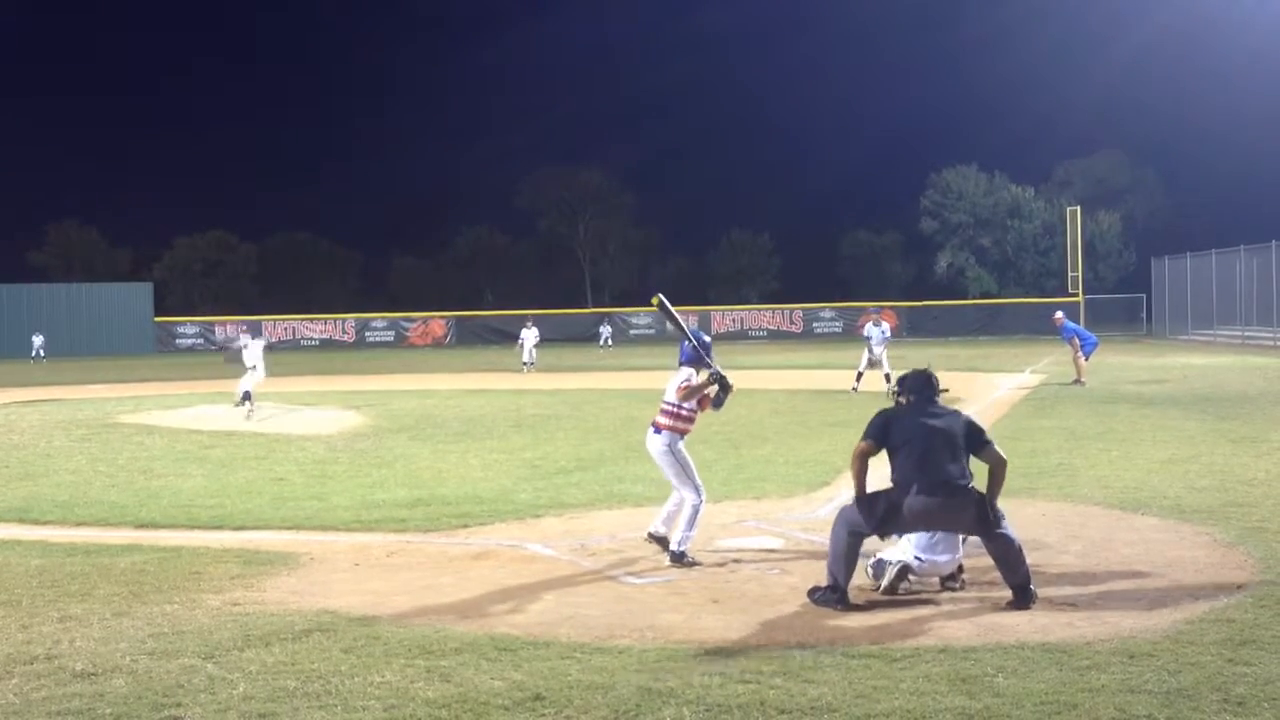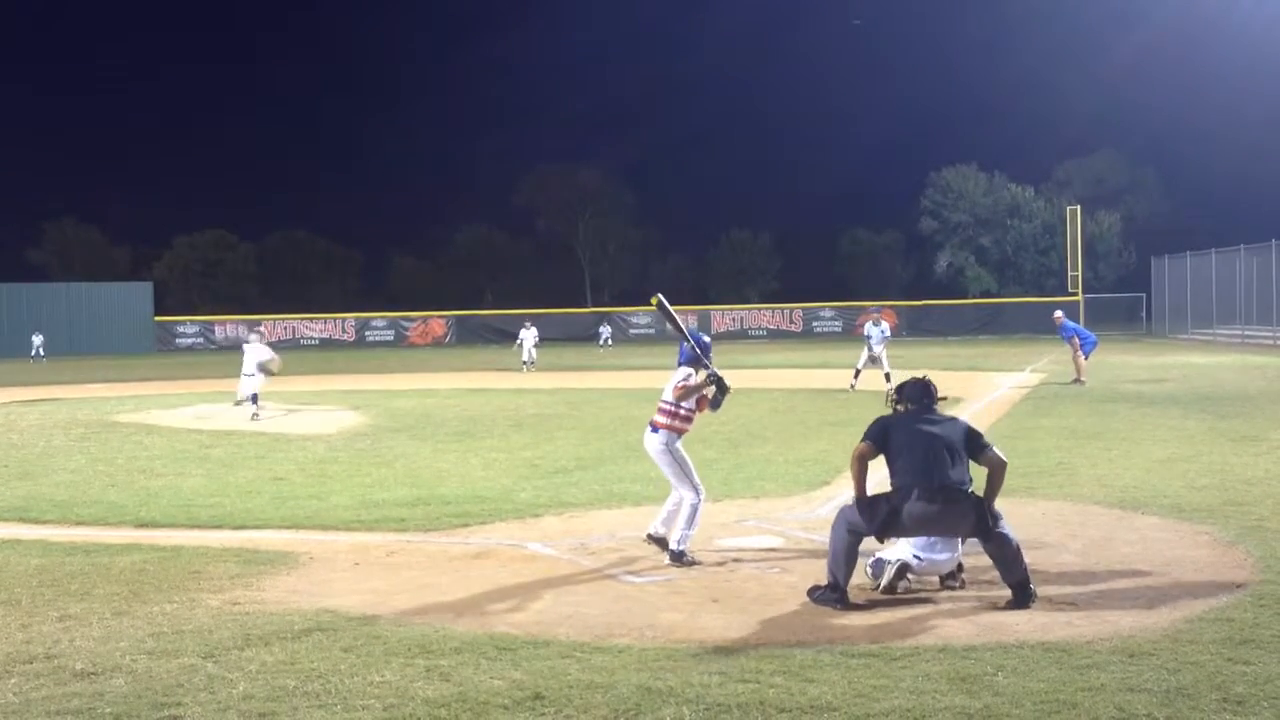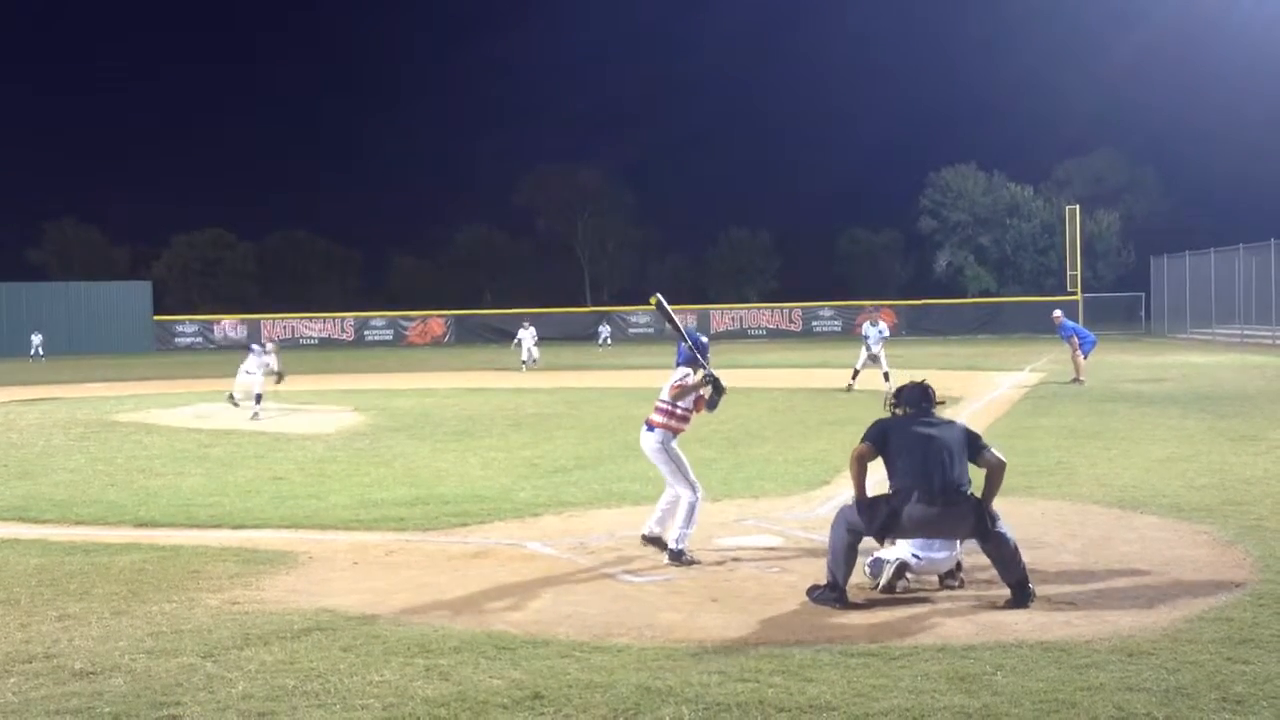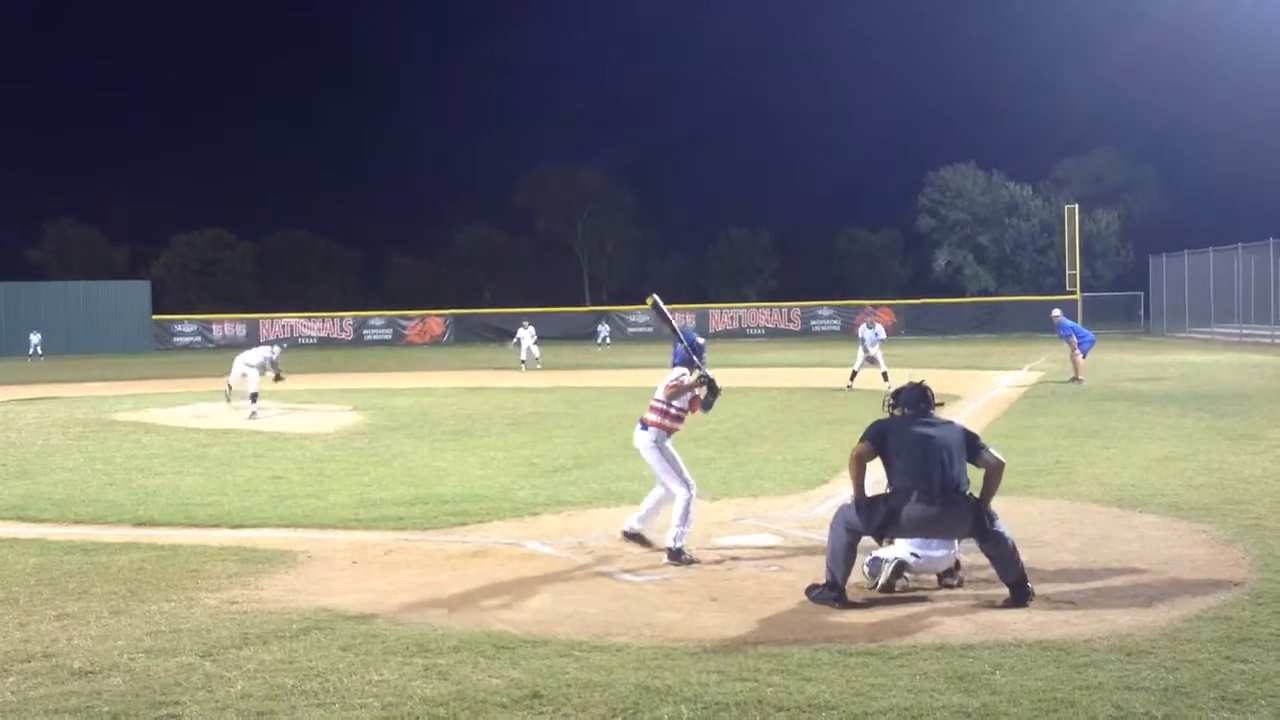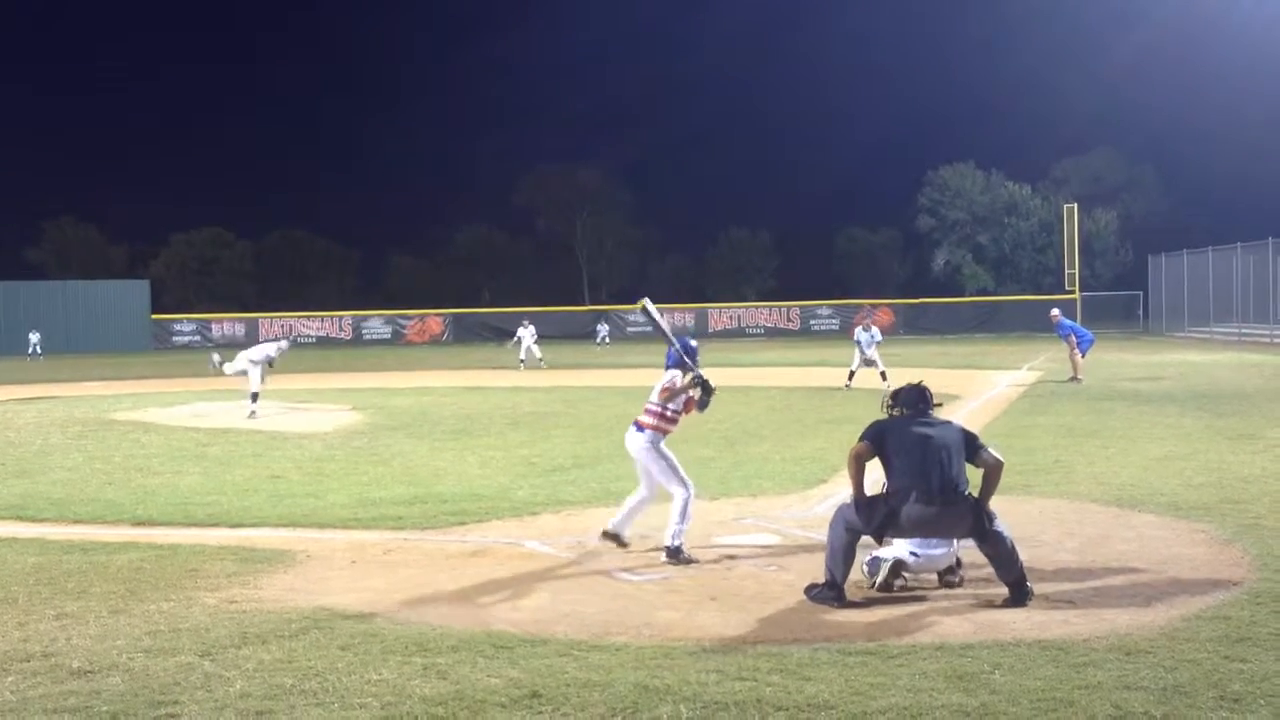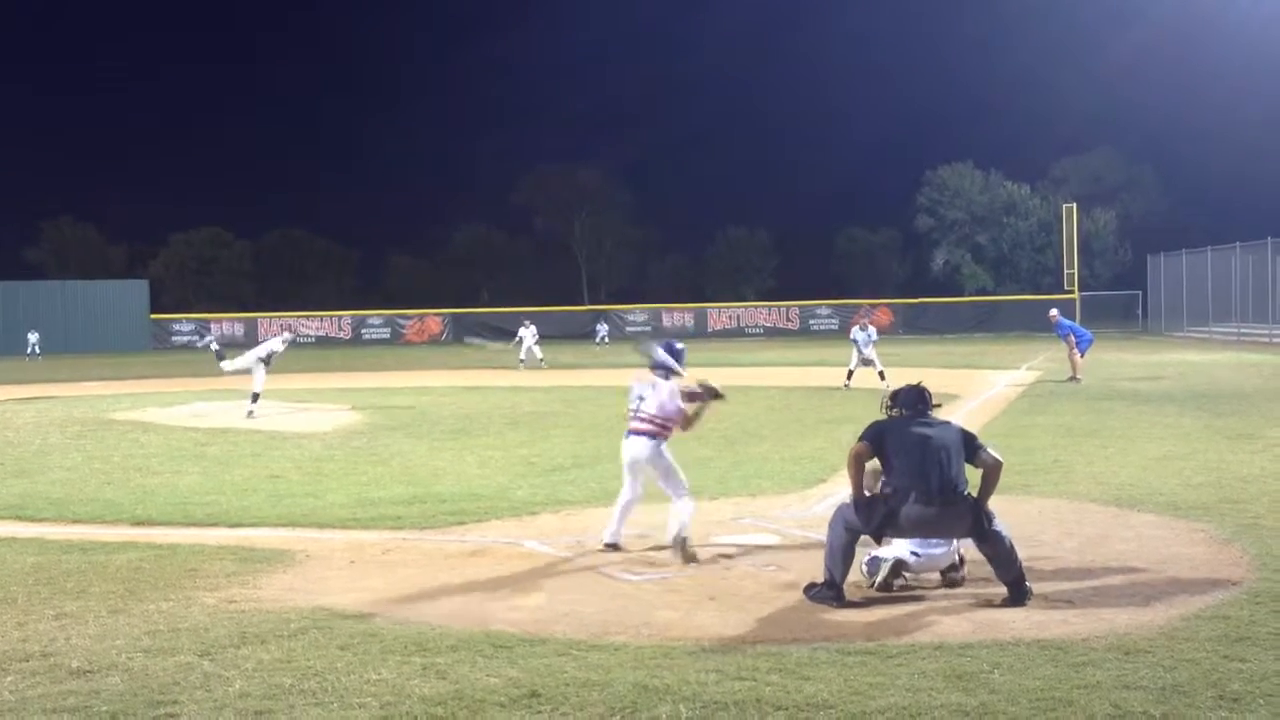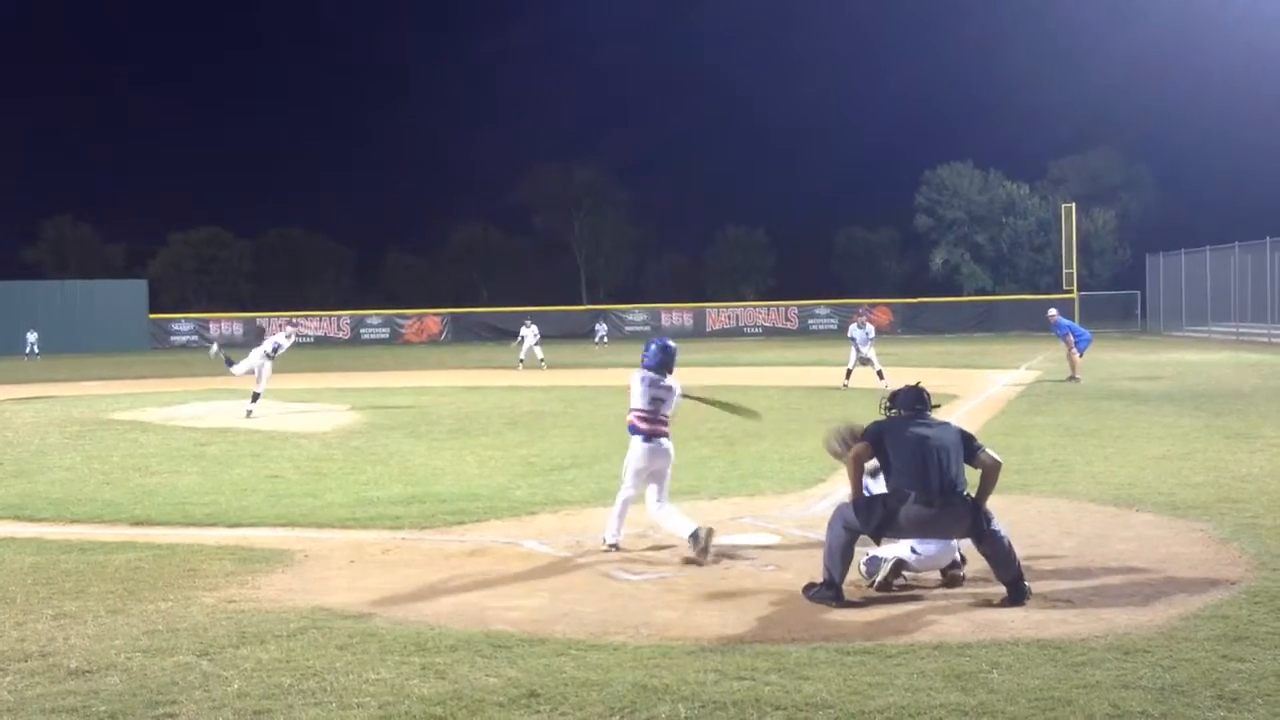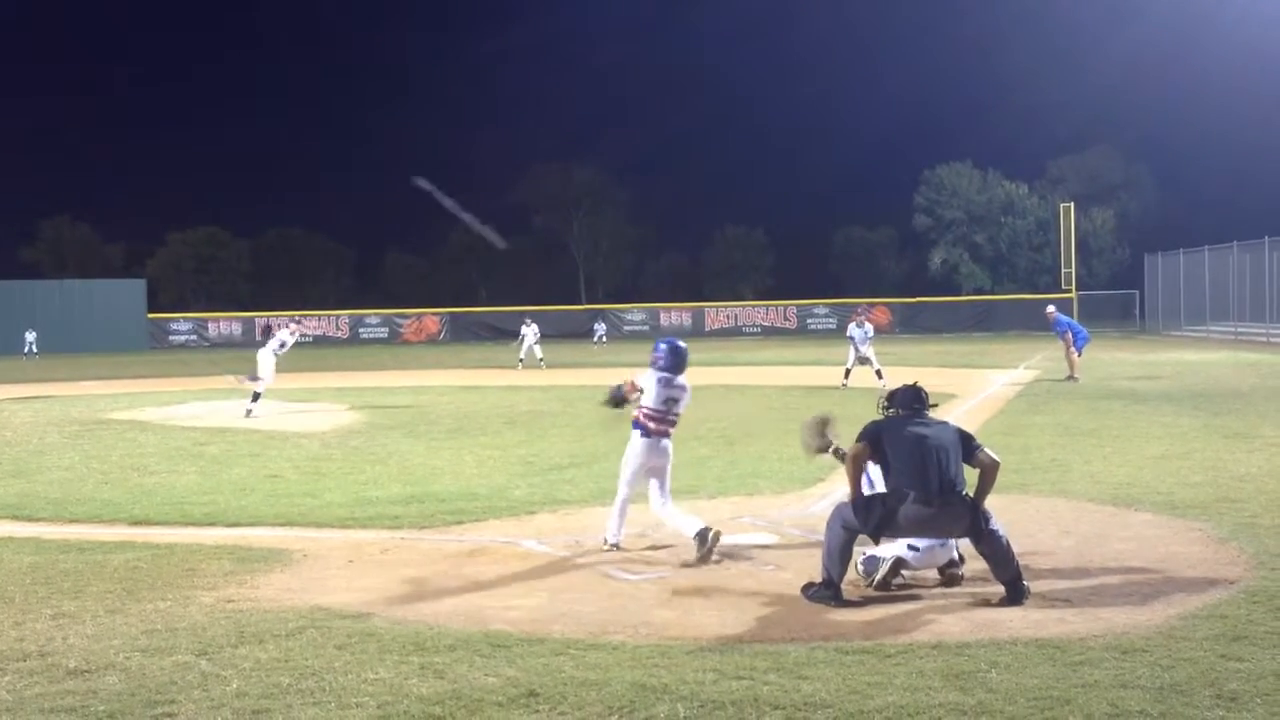
dt=0.1s
person 1, frame 1
left shoulder: (889, 416)
right shoulder: (960, 419)
left elbow: (860, 454)
right elbow: (998, 460)
left wrist: (861, 499)
right wrist: (988, 504)
left hip: (911, 504)
right hip: (960, 507)
left knee: (848, 519)
right knee: (994, 521)
left ankle: (835, 592)
right ankle: (1023, 591)
person 1, frame 2
left shoulder: (887, 423)
right shoulder: (958, 425)
left elbow: (859, 456)
right elbow: (998, 463)
left wrist: (861, 501)
right wrist: (986, 506)
left hip: (910, 510)
right hip: (959, 512)
left knee: (848, 519)
right knee: (991, 521)
left ankle: (835, 591)
right ankle: (1022, 590)
person 1, frame 3
left shoulder: (886, 426)
right shoulder: (956, 428)
left elbow: (859, 456)
right elbow: (998, 463)
left wrist: (862, 502)
right wrist: (983, 506)
left hip: (910, 513)
right hip: (959, 516)
left knee: (847, 519)
right knee: (989, 522)
left ankle: (834, 591)
right ankle: (1021, 589)
person 1, frame 4
left shoulder: (885, 426)
right shoulder: (955, 429)
left elbow: (858, 456)
right elbow: (996, 463)
left wrist: (860, 501)
right wrist: (981, 505)
left hip: (909, 512)
right hip: (957, 516)
left knee: (846, 518)
right knee: (987, 521)
left ankle: (833, 590)
right ankle: (1020, 589)
person 1, frame 5
left shoulder: (884, 426)
right shoulder: (954, 429)
left elbow: (856, 455)
right elbow: (995, 462)
left wrist: (860, 501)
right wrist: (980, 505)
left hip: (908, 513)
right hip: (957, 515)
left knee: (845, 517)
right knee: (985, 520)
left ankle: (832, 589)
right ankle: (1019, 588)
person 1, frame 6
left shoulder: (883, 427)
right shoulder: (953, 430)
left elbow: (856, 456)
right elbow: (994, 462)
left wrist: (859, 500)
right wrist: (979, 504)
left hip: (908, 513)
right hip: (956, 515)
left knee: (844, 517)
right knee: (984, 520)
left ankle: (831, 589)
right ankle: (1018, 588)
person 1, frame 7
left shoulder: (883, 427)
right shoulder: (952, 430)
left elbow: (855, 456)
right elbow: (993, 463)
left wrist: (858, 501)
right wrist: (977, 505)
left hip: (907, 513)
right hip: (955, 516)
left knee: (844, 517)
right knee: (983, 520)
left ankle: (830, 589)
right ankle: (1017, 587)
person 1, frame 8
left shoulder: (881, 427)
right shoulder: (950, 429)
left elbow: (854, 456)
right elbow: (991, 462)
left wrist: (857, 499)
right wrist: (976, 504)
left hip: (906, 512)
right hip: (954, 515)
left knee: (843, 516)
right knee: (981, 520)
left ankle: (829, 588)
right ankle: (1015, 587)
person 2, frame 1
left shoulder: (690, 375)
right shoulder: (688, 373)
left elbow: (712, 405)
right elbow: (681, 397)
left wrist: (722, 389)
right wrist: (707, 382)
left hip: (661, 438)
right hip: (666, 441)
left knee: (683, 491)
right knee: (695, 495)
left ankle: (658, 531)
right ankle: (677, 552)
person 2, frame 2
left shoulder: (689, 375)
right shoulder: (687, 373)
left elbow: (710, 406)
right elbow: (678, 396)
left wrist: (719, 390)
right wrist: (704, 383)
left hip: (659, 438)
right hip: (664, 440)
left knee: (682, 490)
right knee: (694, 494)
left ankle: (657, 532)
right ankle: (677, 551)
person 2, frame 3
left shoulder: (688, 375)
right shoulder: (686, 373)
left elbow: (706, 406)
right elbow: (673, 395)
left wrist: (716, 391)
right wrist: (701, 382)
left hip: (656, 436)
right hip: (659, 439)
left knee: (677, 488)
right knee: (691, 493)
left ankle: (653, 533)
right ankle: (677, 551)
person 2, frame 4
left shoulder: (686, 377)
right shoulder: (682, 374)
left elbow: (701, 407)
right elbow: (669, 394)
left wrist: (710, 392)
right wrist: (695, 383)
left hip: (648, 436)
right hip: (653, 438)
left knee: (667, 487)
right knee: (686, 490)
left ankle: (634, 528)
right ankle: (674, 549)
person 2, frame 5
left shoulder: (679, 381)
right shoulder: (675, 377)
left elbow: (695, 408)
right elbow: (663, 397)
left wrist: (704, 394)
right wrist: (690, 385)
left hip: (635, 437)
right hip: (649, 441)
left knee: (648, 489)
right knee: (684, 490)
left ankle: (614, 529)
right ankle: (673, 549)
person 2, frame 6
left shoulder: (640, 380)
right shoulder: (670, 389)
right elbow: (685, 425)
right wrist: (703, 402)
left hip: (631, 443)
right hip: (653, 447)
left knee: (630, 492)
right knee: (681, 494)
left ankle: (611, 539)
right ankle: (679, 539)
person 2, frame 7
left shoulder: (638, 377)
right shoulder: (673, 387)
left hip: (641, 446)
right hip: (663, 448)
left knee: (627, 493)
right knee: (658, 504)
left ankle: (611, 539)
right ankle: (694, 533)
person 2, frame 8
left shoulder: (653, 378)
right shoulder: (684, 388)
left elbow: (629, 392)
right wrist: (638, 395)
left hip: (641, 443)
right hip: (663, 447)
left knee: (624, 491)
right knee: (661, 502)
left ankle: (612, 538)
right ankle: (700, 532)
